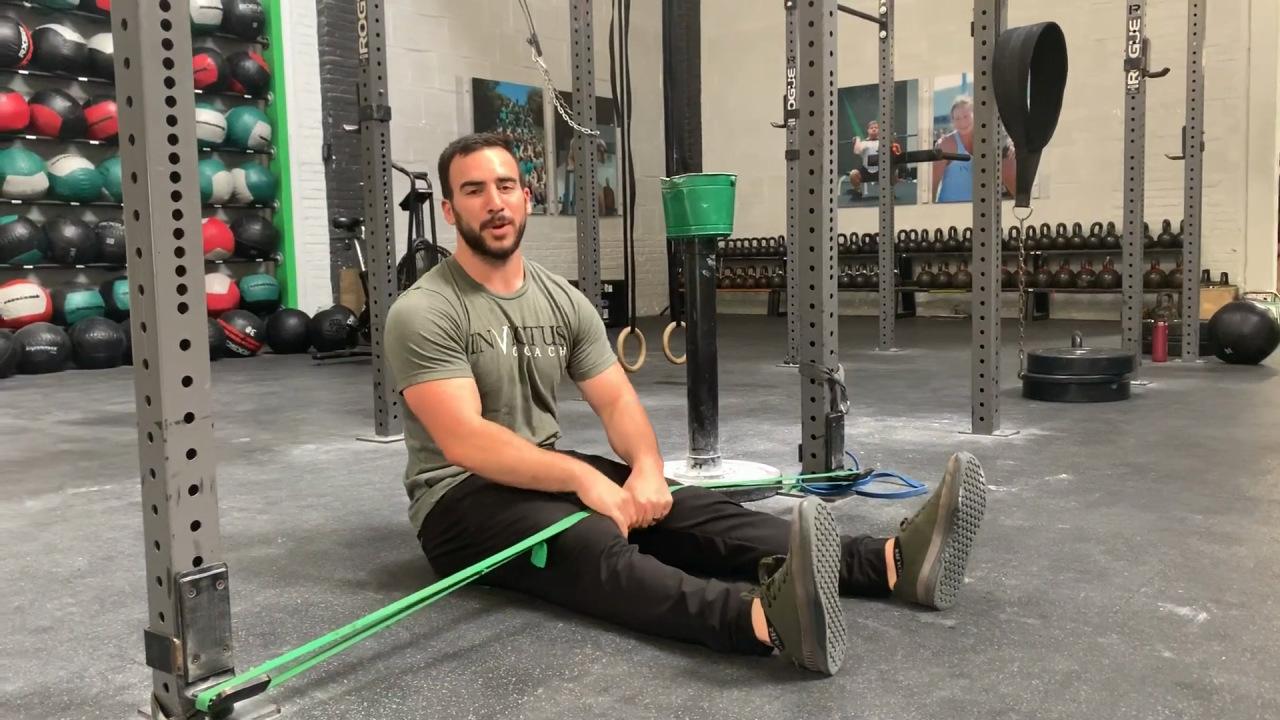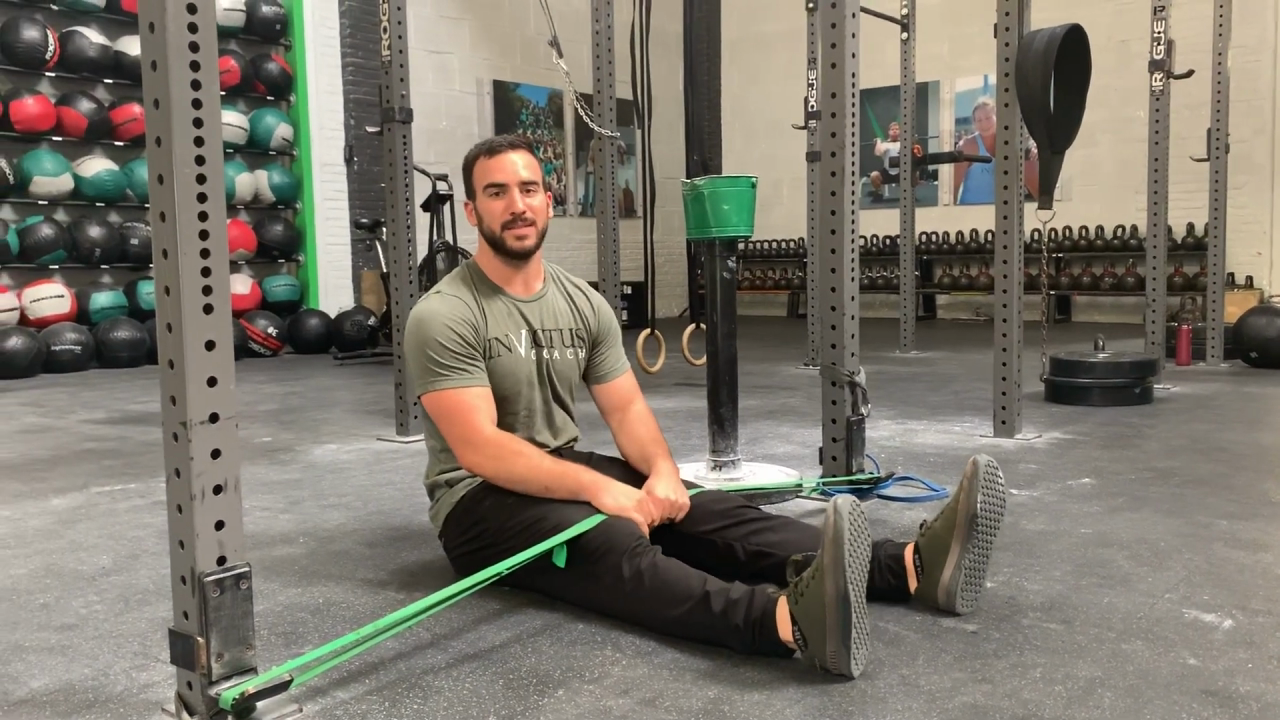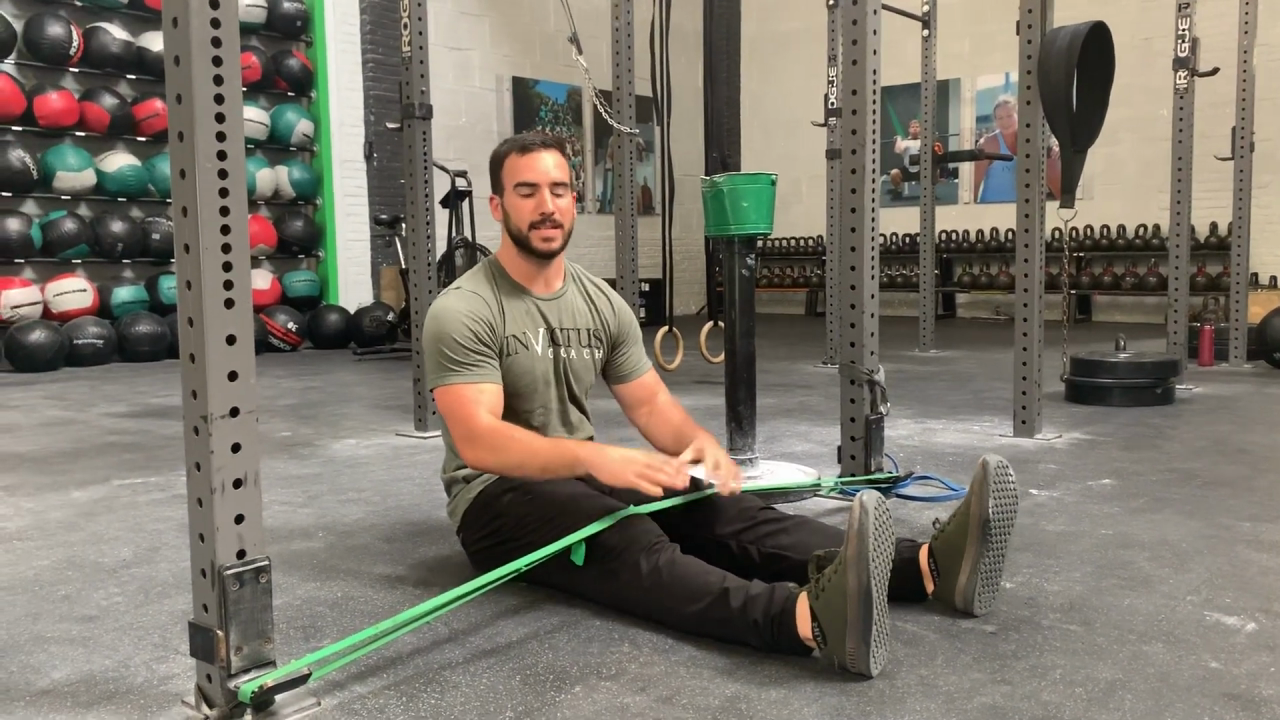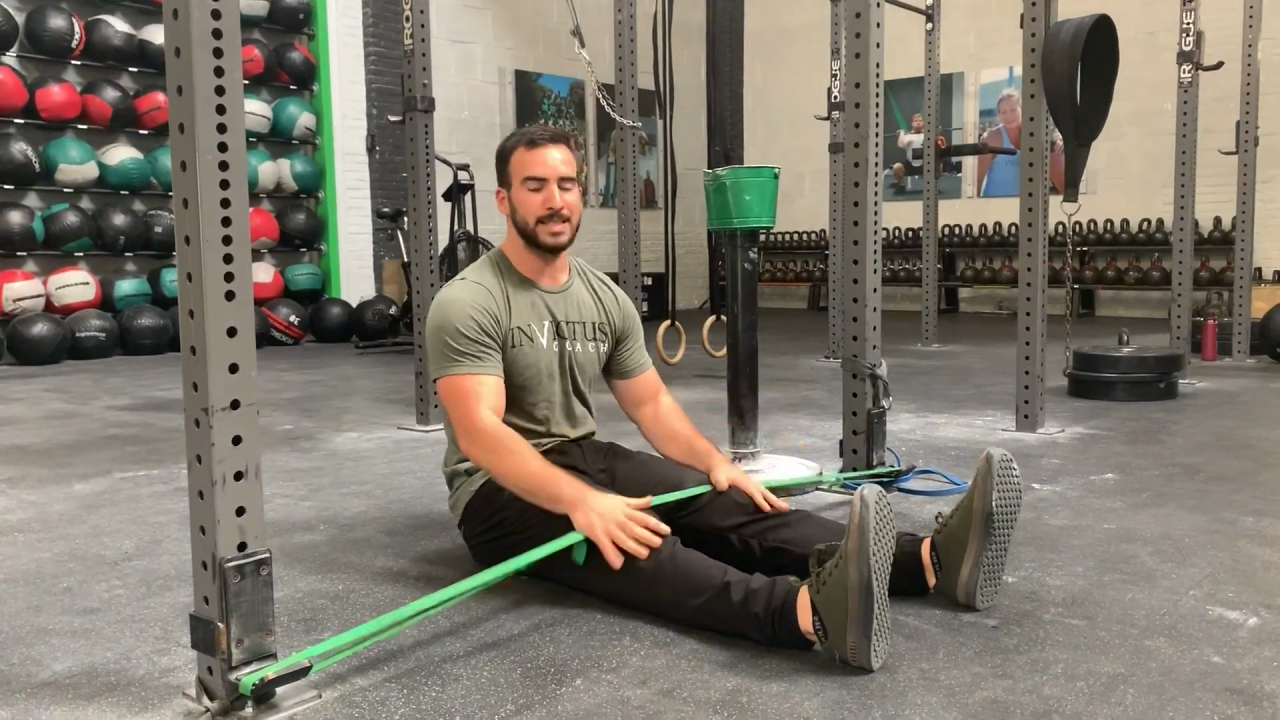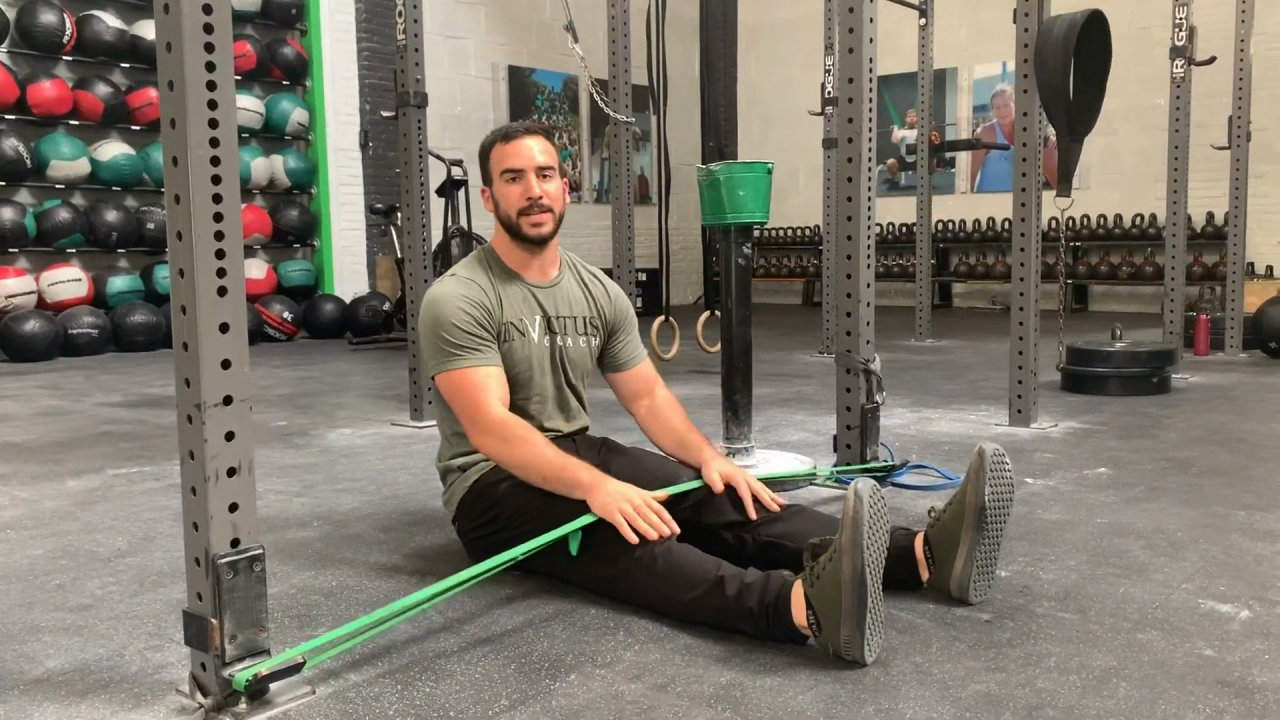
dt=0.5s
person 1, frame 1
left shoulder: (562, 298)
right shoulder: (423, 312)
left elbow: (617, 401)
right elbow: (465, 441)
left wrist: (647, 468)
right wrist: (583, 478)
left hip: (544, 474)
right hip: (460, 498)
left knee: (689, 510)
right knee: (594, 546)
left ankle: (889, 561)
right ankle: (763, 618)
person 1, frame 2
left shoulder: (583, 302)
right shoulder: (443, 316)
left elbow: (625, 407)
right elbow: (479, 449)
left wrist: (661, 471)
right wrist: (596, 487)
left hip: (564, 472)
right hip: (481, 501)
left knee: (709, 513)
right knee: (615, 545)
left ankle: (911, 565)
right ankle: (789, 620)
person 1, frame 3
left shoulder: (601, 301)
right shoulder: (463, 312)
left elbow: (650, 403)
right elbow: (479, 441)
left wrist: (699, 440)
right wrist: (592, 456)
left hip: (581, 471)
right hip: (499, 496)
left knee: (724, 513)
right knee: (631, 542)
left ankle: (924, 566)
right ankle: (808, 617)
person 1, frame 4
left shoulder: (605, 297)
right shoulder: (467, 303)
left elbow: (650, 402)
right elbow: (480, 435)
left wrist: (715, 460)
right wrist: (579, 501)
left hip: (586, 456)
right hip: (502, 492)
left knee: (726, 507)
right knee: (637, 544)
left ankle: (928, 560)
right ankle: (808, 612)
person 1, frame 5
left shoulder: (597, 290)
right shoulder: (458, 299)
left elbow: (647, 395)
right elbow: (491, 427)
left wrist: (708, 456)
right wrist: (597, 487)
left hip: (577, 453)
right hip: (492, 484)
left knee: (714, 502)
right knee: (627, 532)
left ankle: (921, 554)
right ankle: (801, 605)
